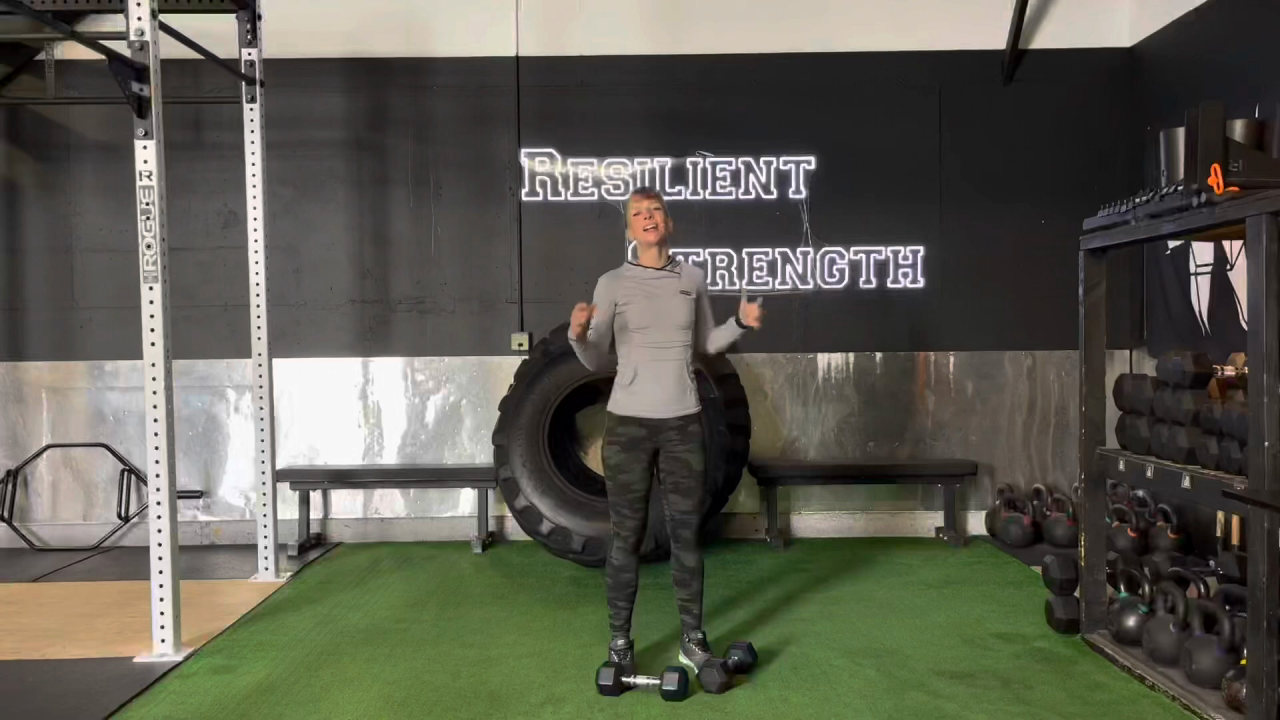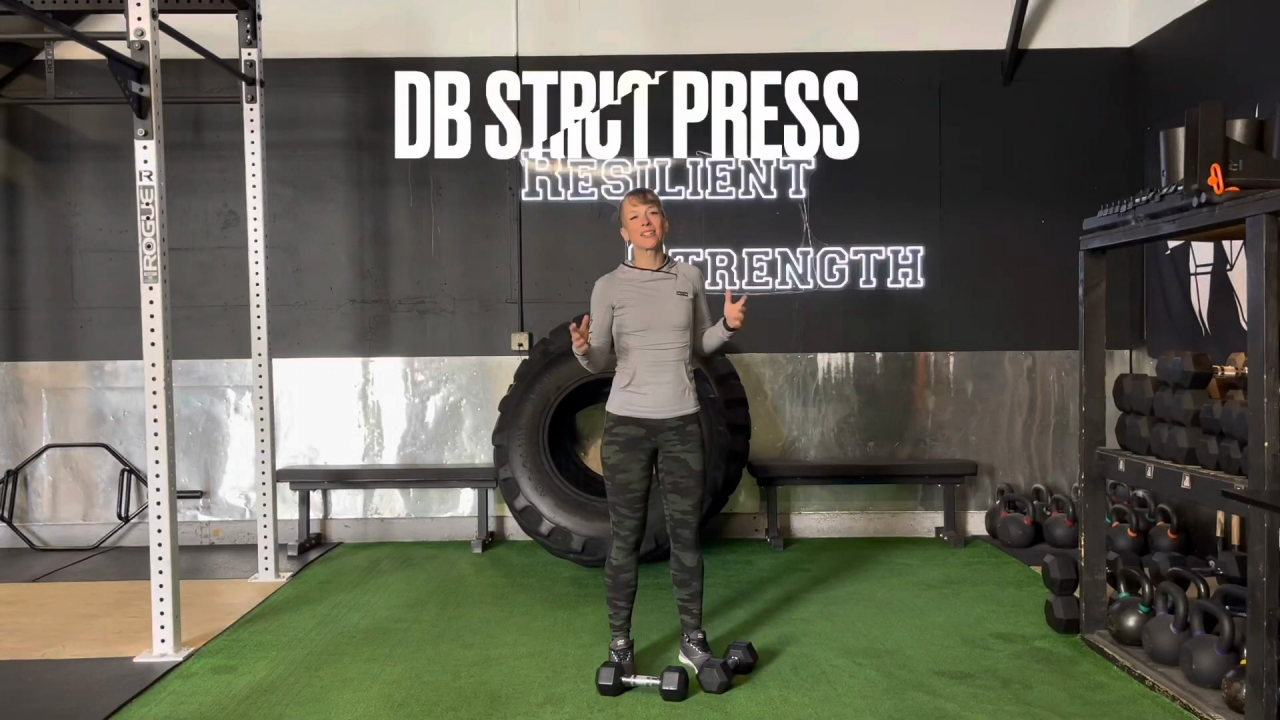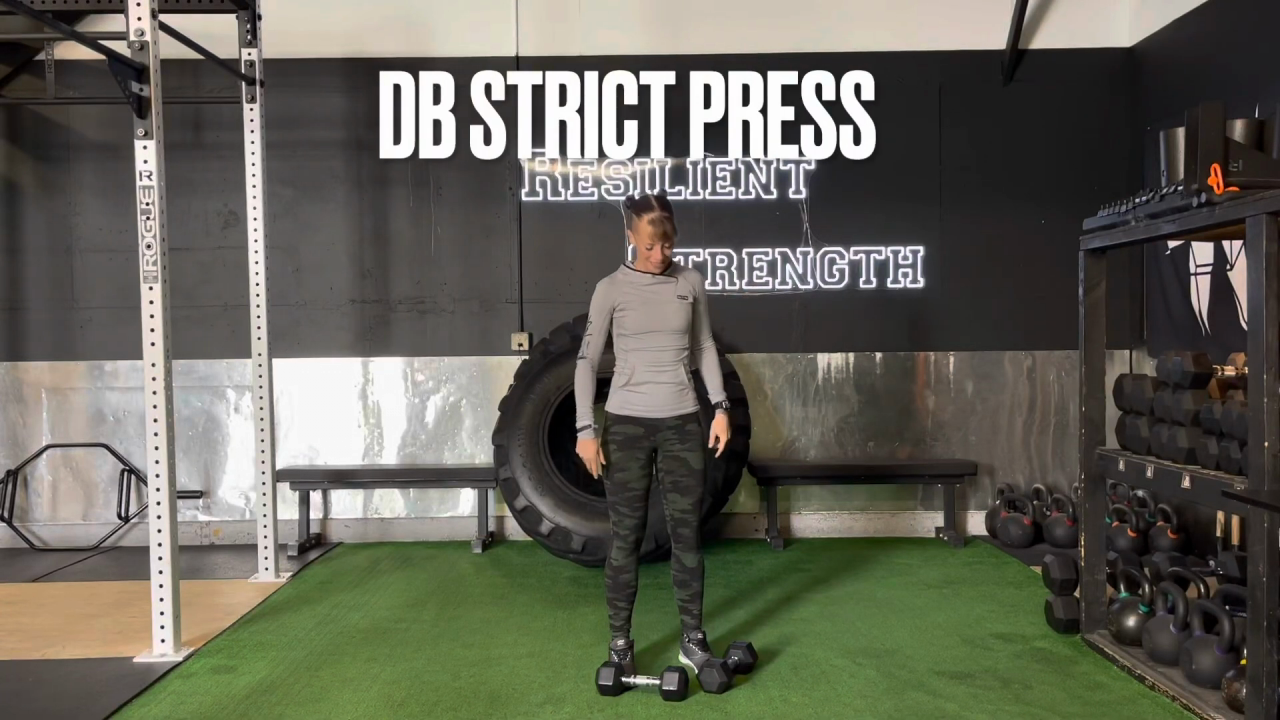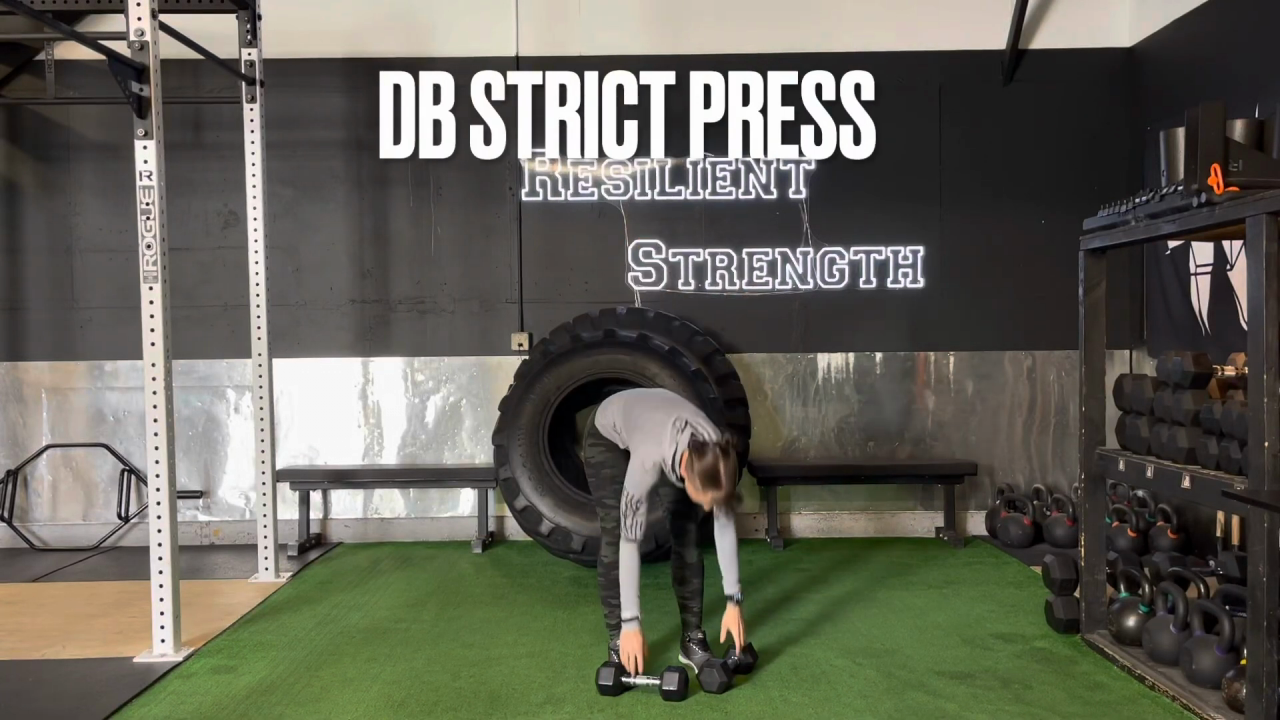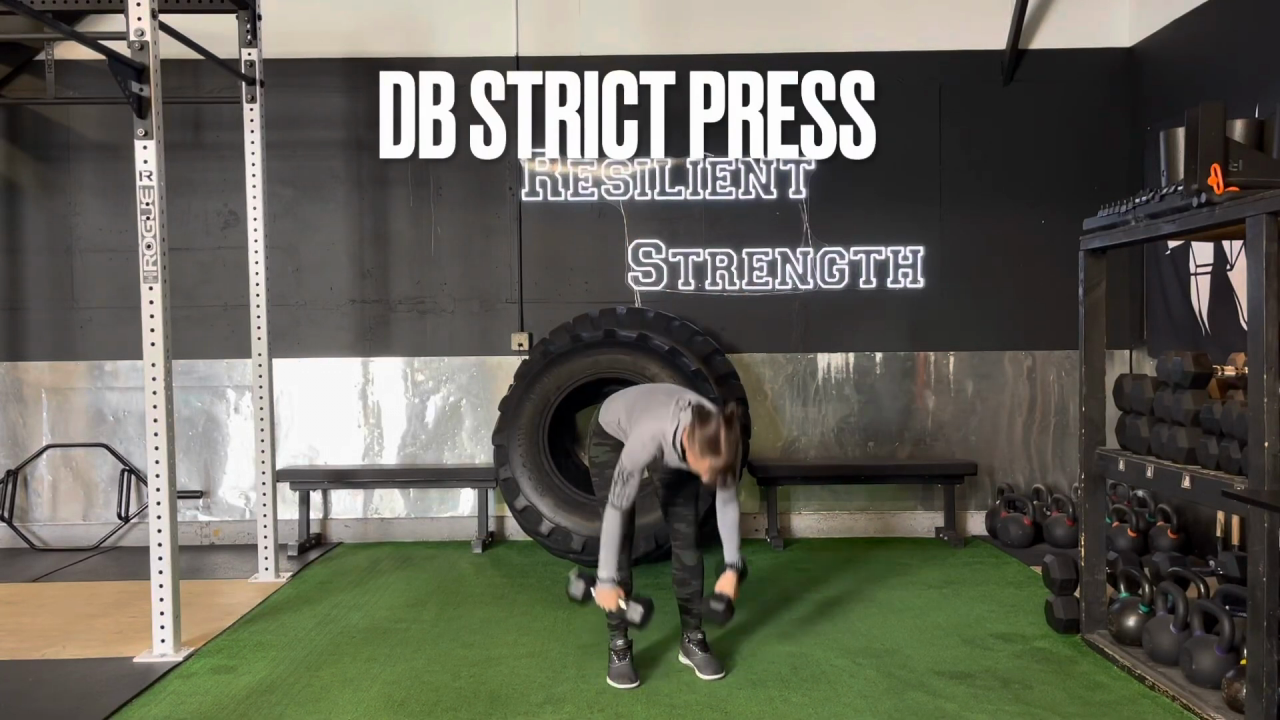
dt=0.7s
person 1, frame 1
left shoulder: (692, 278)
right shoulder: (612, 283)
right elbow: (595, 359)
left wrist: (742, 323)
right wrist: (578, 334)
left hip: (682, 422)
right hip: (628, 422)
left knee: (686, 533)
right knee: (626, 536)
left ankle: (692, 637)
right ankle: (619, 640)
person 1, frame 2
left shoulder: (689, 277)
right shoulder: (609, 286)
right elbow: (598, 358)
left wrist: (729, 325)
right wrist: (583, 346)
left hip: (681, 422)
right hip: (627, 423)
left knee: (686, 532)
right knee: (626, 536)
left ankle: (693, 636)
right ankle: (619, 640)
person 1, frame 3
left shoulder: (690, 281)
right shoulder: (612, 287)
left elbow: (704, 346)
right elbow: (586, 359)
left wrist: (720, 406)
right wrist: (585, 428)
left hip: (682, 423)
right hip: (626, 424)
left knee: (686, 533)
right knee: (626, 535)
left ankle: (692, 638)
right ankle: (620, 640)
person 1, frame 4
left shoulder: (719, 462)
right shoulder: (651, 458)
left elbow: (725, 529)
right elbow: (629, 541)
left wrist: (733, 601)
right wrist: (630, 622)
right hip: (609, 434)
left knee: (686, 537)
right knee: (614, 534)
left ankle: (693, 637)
right ankle: (618, 643)
person 1, frame 5
left shoulder: (719, 444)
right shoulder: (650, 435)
left elbow: (728, 500)
right elbow: (616, 507)
left wrist: (732, 566)
right wrist: (605, 579)
left hip: (670, 424)
right hip: (614, 433)
left knee: (686, 538)
right knee: (620, 538)
left ankle: (692, 639)
right ankle: (618, 646)
